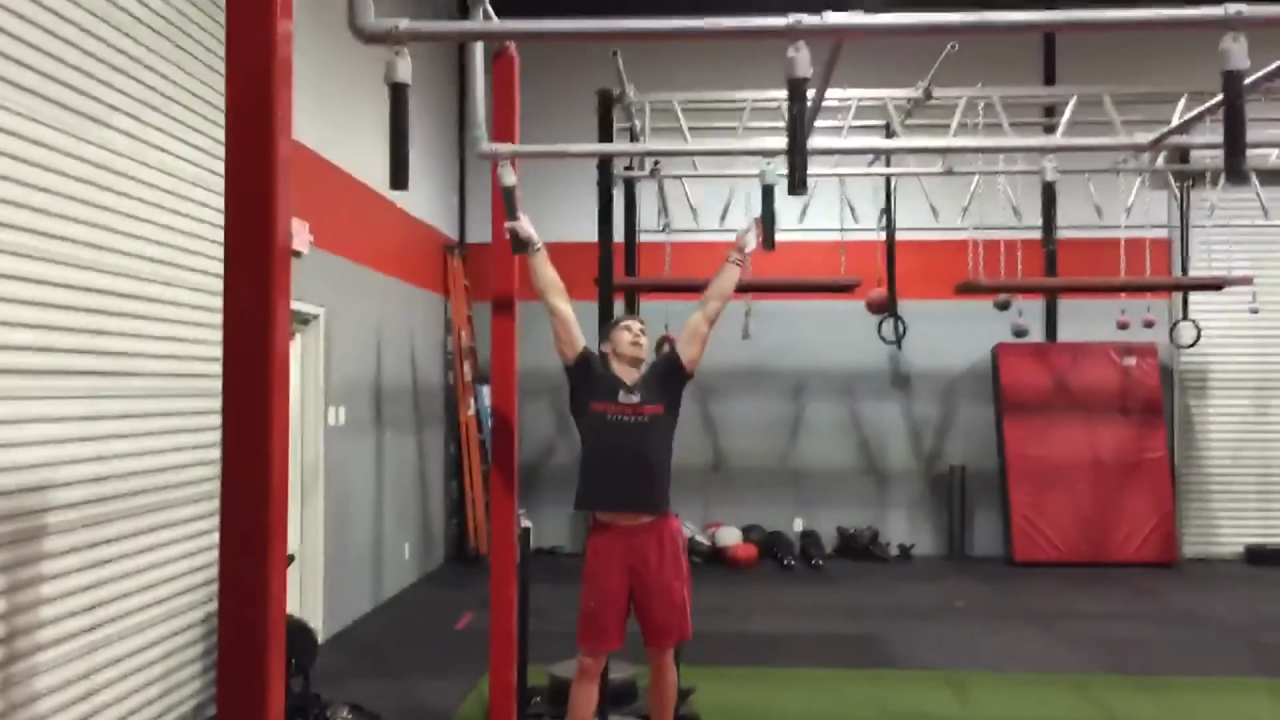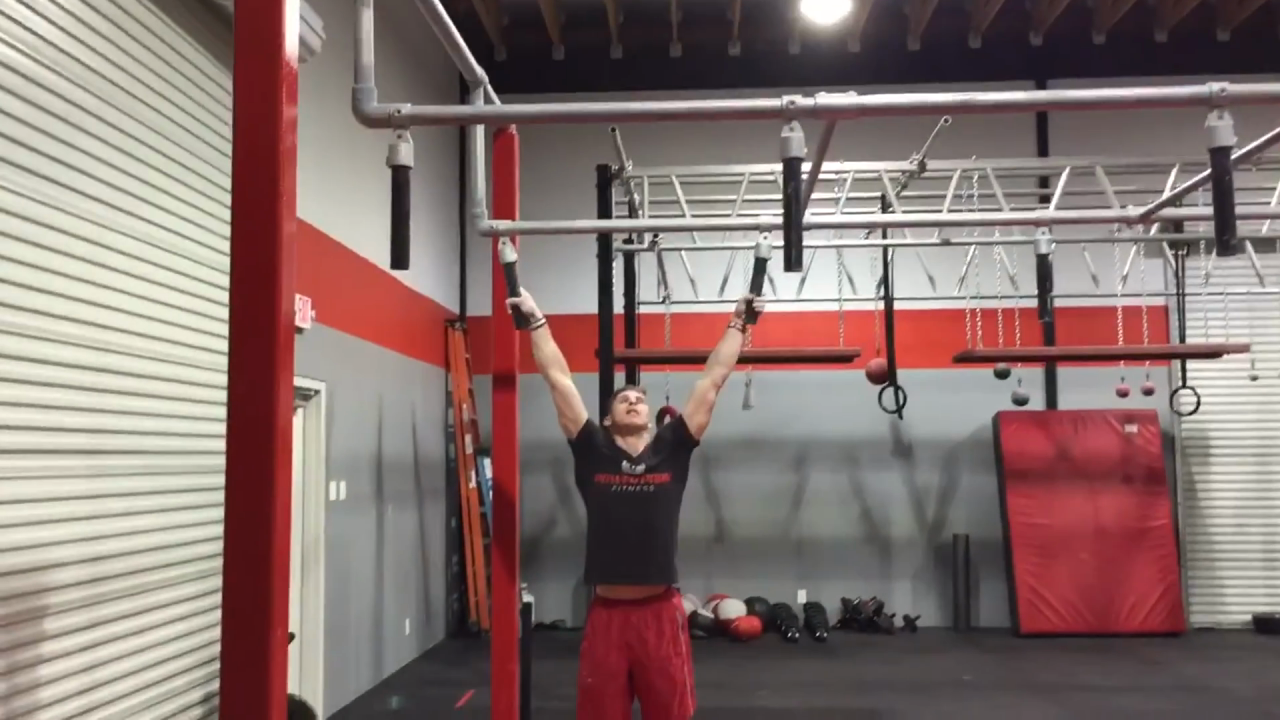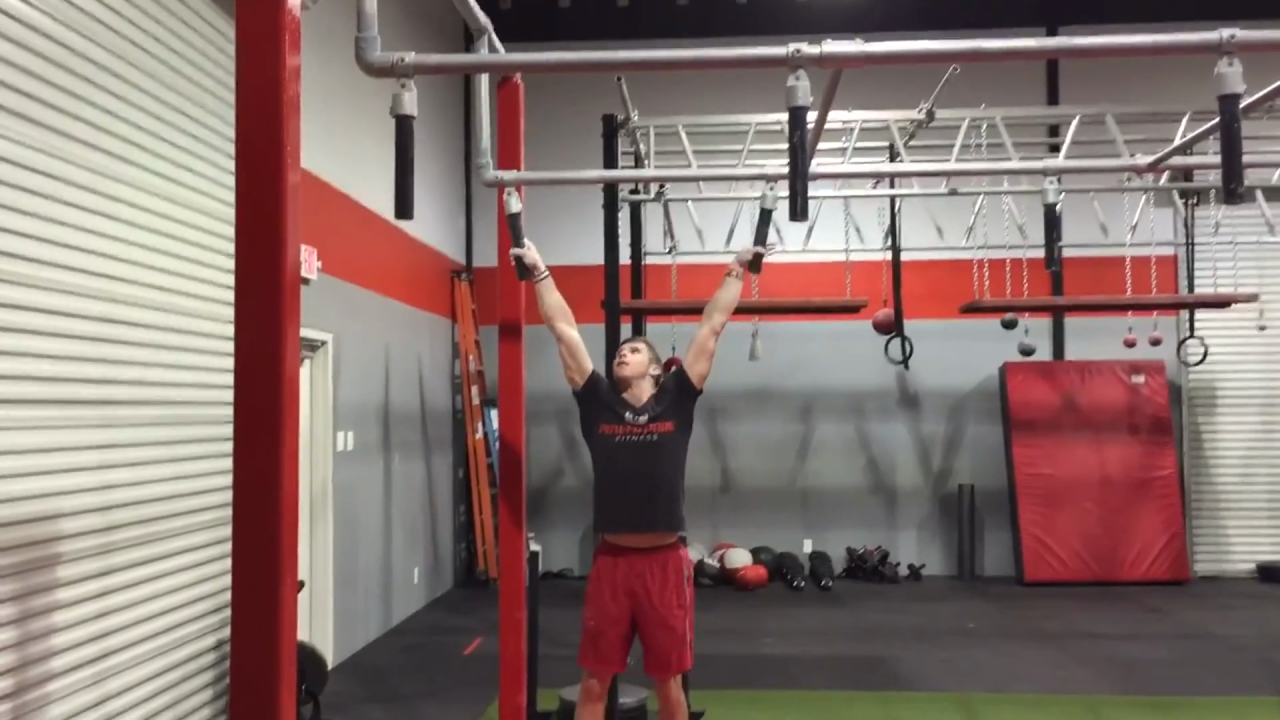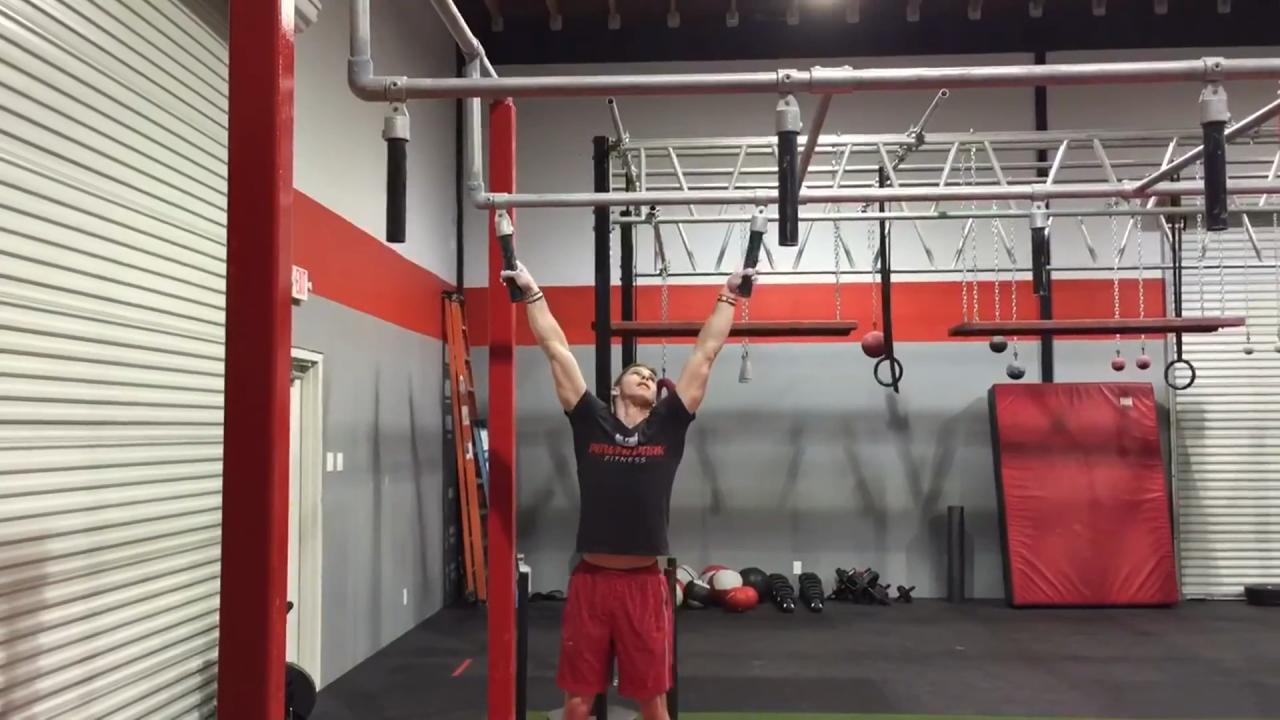
dt=0.7s
person 1, frame 1
left shoulder: (665, 380)
right shoulder: (589, 379)
left elbow: (706, 313)
right elbow: (559, 307)
left wrist: (739, 254)
right wrist: (534, 245)
left hip: (658, 538)
right hip: (607, 538)
left knee: (662, 655)
right knee: (590, 660)
person 1, frame 2
left shoulder: (671, 449)
right shoulder: (593, 451)
left elbow: (713, 379)
right elbow: (558, 378)
left wrist: (737, 321)
right wrist: (535, 318)
left hip: (660, 612)
right hip: (607, 613)
person 1, frame 3
left shoulder: (676, 400)
right shoulder: (597, 401)
left elbow: (711, 326)
right elbow: (565, 331)
left wrist: (737, 268)
right wrist: (539, 270)
left hip: (665, 561)
right hip: (612, 561)
left knee: (668, 679)
right knee: (595, 681)
person 1, frame 4
left shoulder: (668, 426)
right shoulder: (590, 421)
left elbow: (705, 353)
right elbow: (557, 349)
left wrist: (729, 295)
right wrist: (531, 291)
left hip: (644, 583)
right hip: (591, 581)
